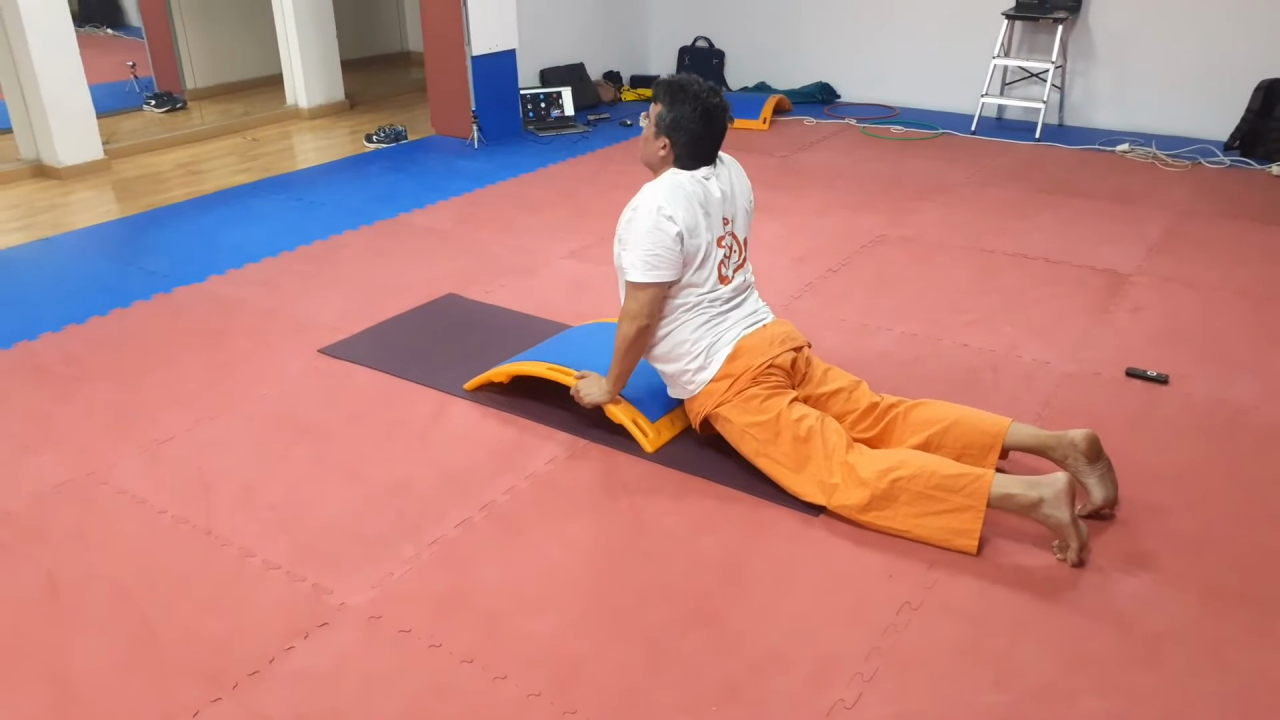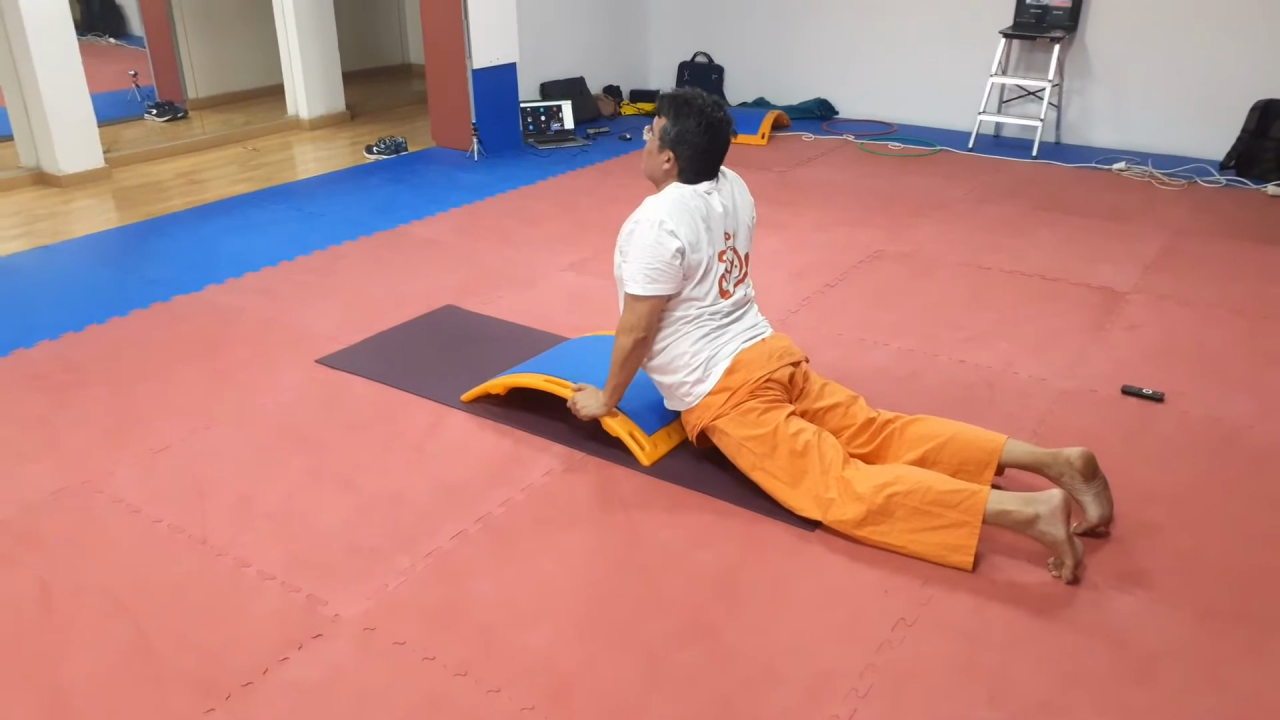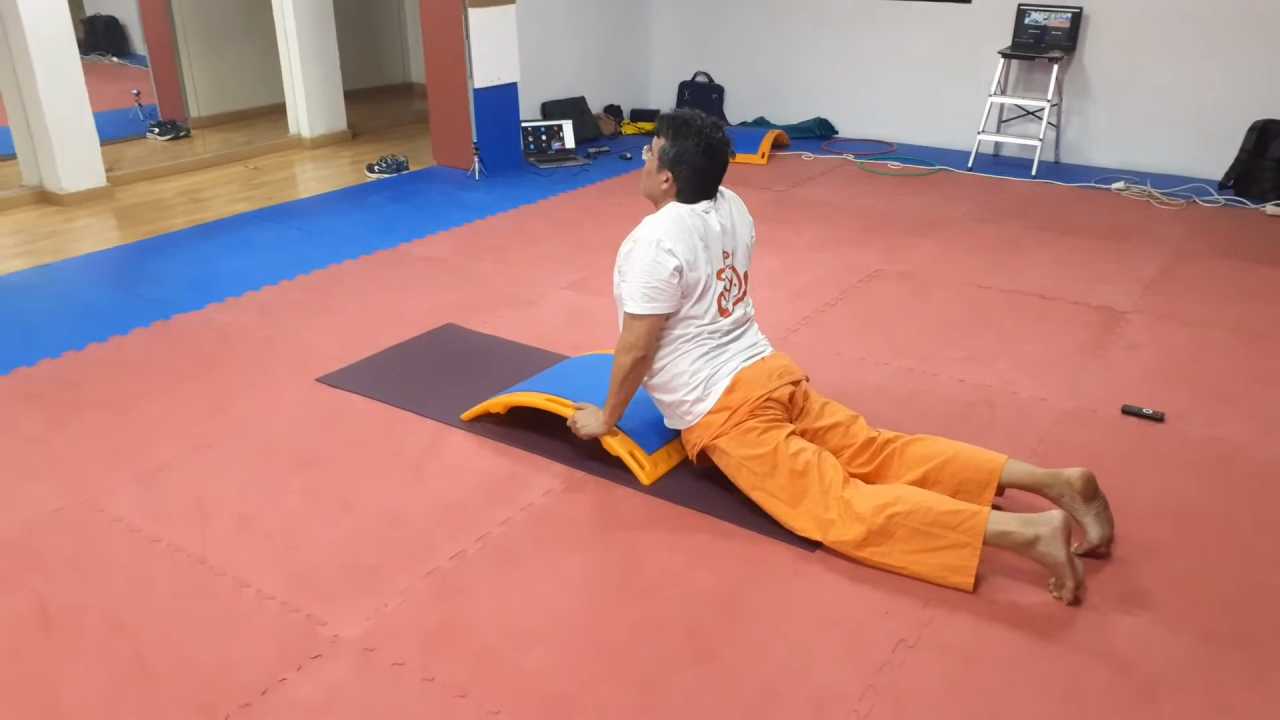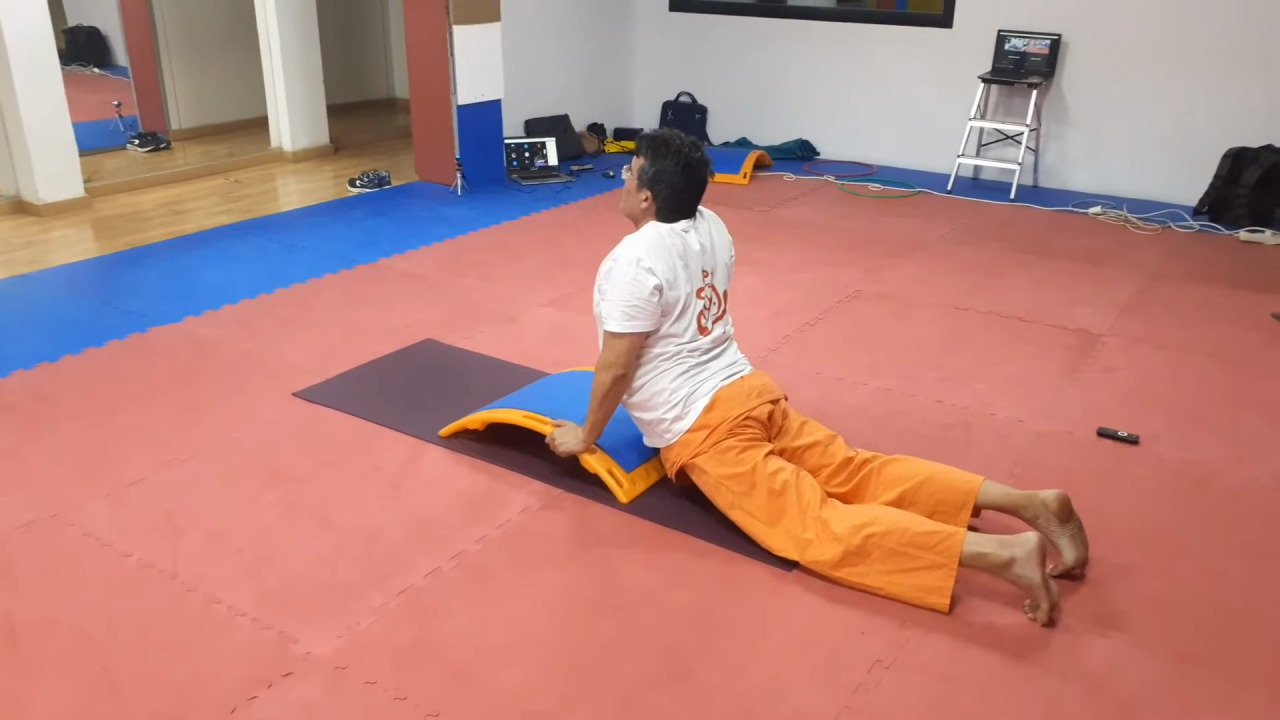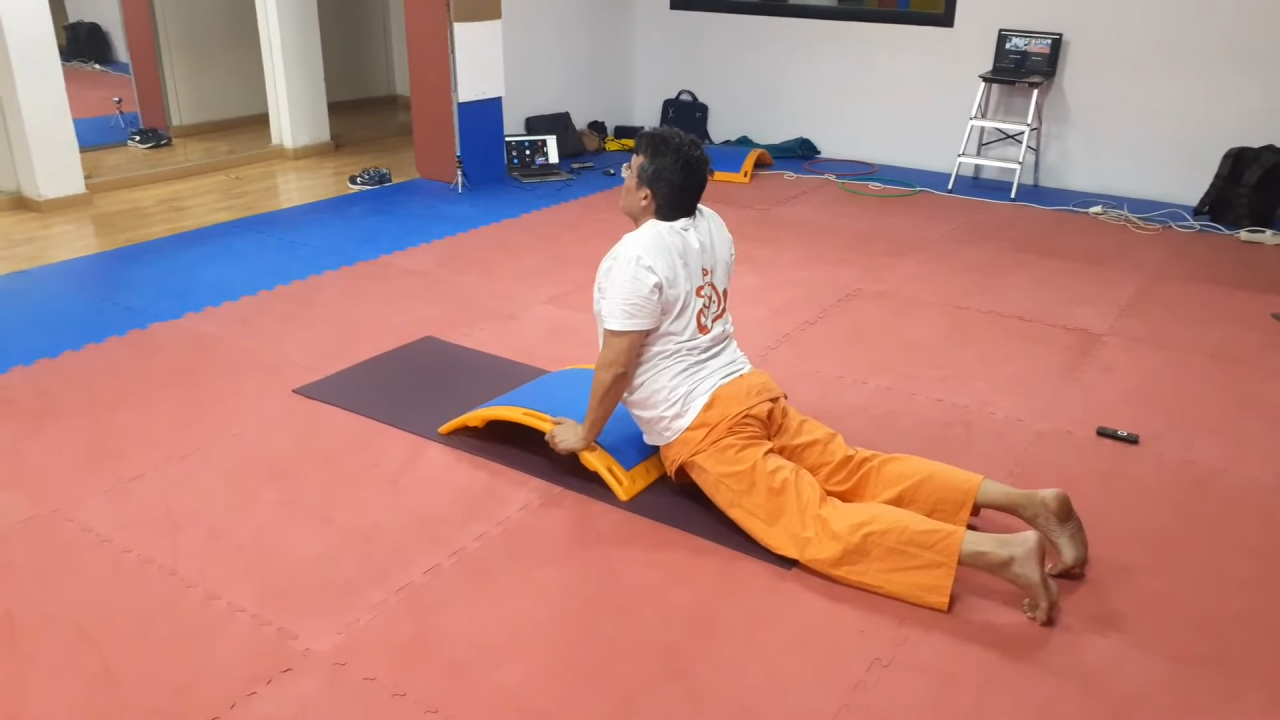
dt=0.4s
person 1, frame 1
left shoulder: (653, 209)
right shoulder: (729, 173)
left elbow: (639, 318)
left wrist: (610, 386)
left hip: (727, 378)
right hip: (770, 340)
left knee: (846, 474)
right knee: (886, 420)
left ankle: (1033, 493)
right ankle: (1060, 443)
person 1, frame 2
left shoulder: (654, 223)
right shoulder: (731, 188)
left elbow: (636, 330)
left wrist: (606, 399)
left hip: (724, 391)
right hip: (768, 354)
left knee: (840, 487)
right knee: (881, 435)
left ankle: (1029, 510)
right ankle: (1055, 461)
person 1, frame 3
left shoulder: (652, 242)
right shoulder: (730, 207)
left elbow: (636, 348)
left wrist: (606, 417)
left hip: (724, 410)
right hip: (768, 373)
left knee: (840, 508)
right knee: (882, 454)
left ankle: (1029, 531)
right ankle: (1056, 481)
person 1, frame 4
left shoulder: (632, 261)
right shoulder: (710, 226)
left elbow: (615, 366)
left wrist: (586, 435)
left hip: (703, 429)
right hip: (747, 391)
left knee: (818, 528)
right knee: (859, 474)
left ankle: (1004, 553)
right ankle: (1031, 502)
person 1, frame 5
left shoulder: (633, 259)
right shoulder: (710, 225)
left elbow: (616, 364)
left wrist: (586, 432)
left hip: (703, 427)
right hip: (746, 389)
left knee: (816, 525)
right knee: (859, 473)
left ankle: (1003, 552)
right ankle: (1030, 502)
